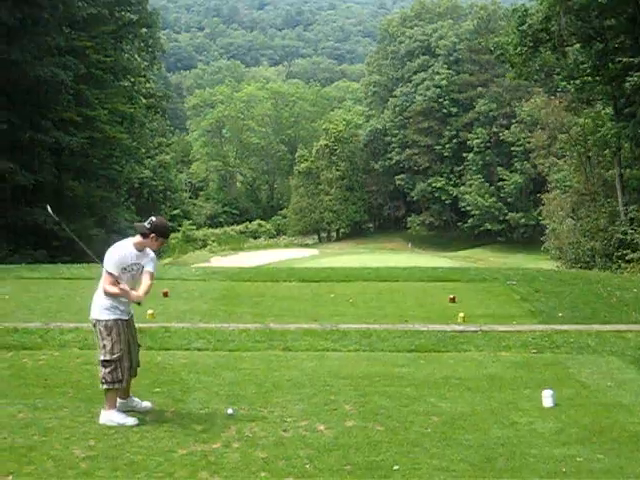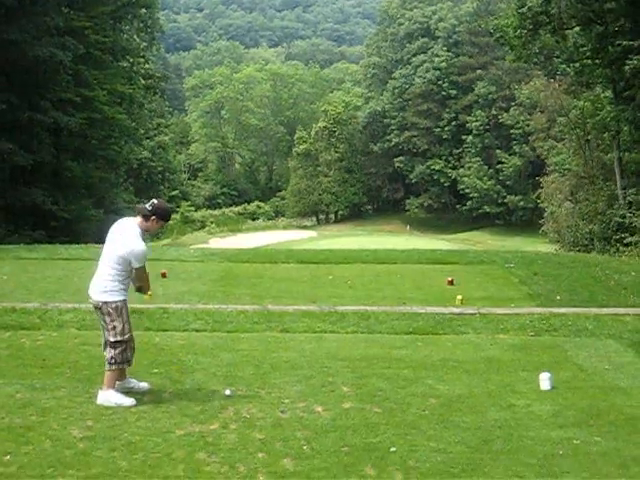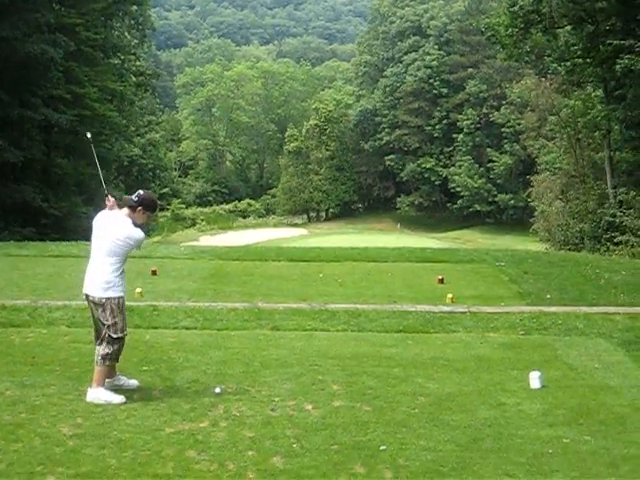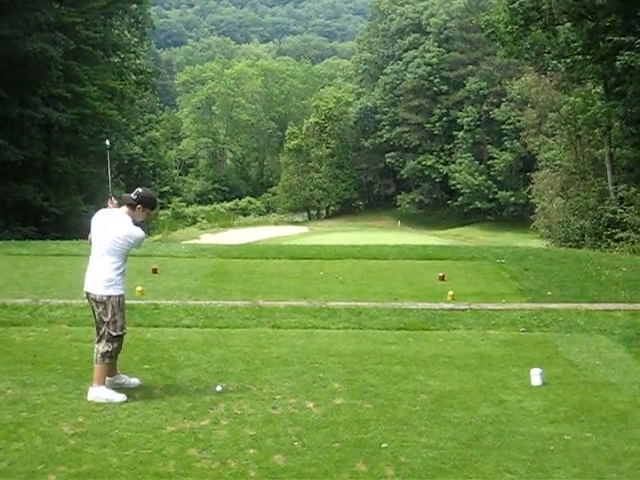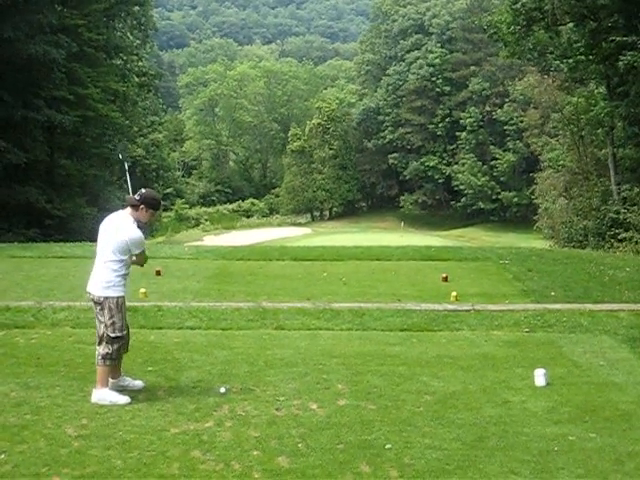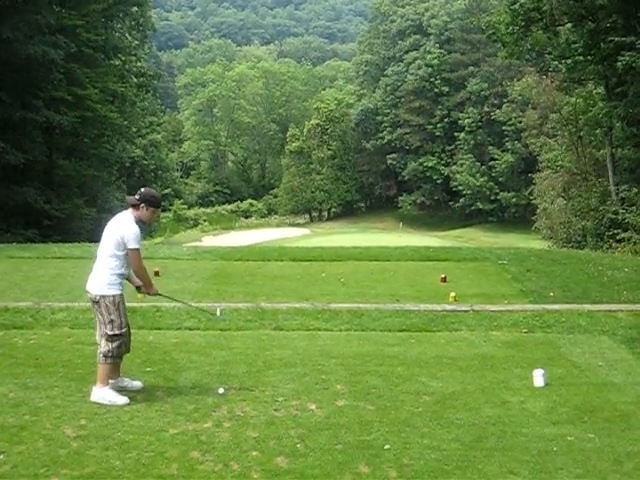
dt=0.3s
person 1, frame 1
left shoulder: (149, 256)
right shoulder: (118, 251)
left elbow: (147, 282)
right elbow: (107, 288)
left wrist: (138, 295)
right wrist: (122, 292)
left hip: (124, 312)
right hip: (106, 314)
left knee: (130, 357)
right knee: (114, 360)
left ankle: (124, 399)
right ankle: (109, 411)
person 1, frame 2
left shoulder: (123, 223)
right shoulder: (138, 247)
right elbow: (142, 278)
left wrist: (133, 280)
right wrist: (144, 288)
left hip: (102, 290)
right hip: (110, 295)
left knee: (119, 339)
right knee: (119, 341)
left ankle: (121, 379)
right ankle: (107, 391)
person 1, frame 3
left shoulder: (101, 216)
right shoulder: (136, 235)
right wrist: (114, 210)
left hip: (92, 287)
right hip: (108, 292)
left knee: (108, 336)
right knee: (112, 338)
left ankle: (111, 377)
right ankle: (96, 389)
person 1, frame 4
left shoulder: (100, 215)
right shoulder: (136, 233)
right wrist: (117, 211)
left hip: (93, 284)
right hip: (109, 290)
left knee: (112, 334)
right knee: (109, 336)
left ankle: (112, 375)
right ankle: (97, 388)
person 1, frame 5
left shoulder: (111, 218)
right shoulder: (134, 234)
right elbow: (142, 260)
left wrist: (129, 259)
right wrist: (133, 260)
left hip: (100, 286)
right hip: (109, 291)
left knee: (118, 335)
right knee: (110, 338)
left ankle: (116, 378)
right ankle: (101, 390)
person 1, frame 6
left shoulder: (121, 219)
right shoulder: (131, 228)
right elbow: (137, 265)
left wrist: (138, 283)
right wrist: (150, 286)
left hip: (106, 286)
right hip: (106, 289)
left knee: (120, 334)
right knee: (112, 337)
left ankle: (114, 378)
right ankle: (100, 388)
